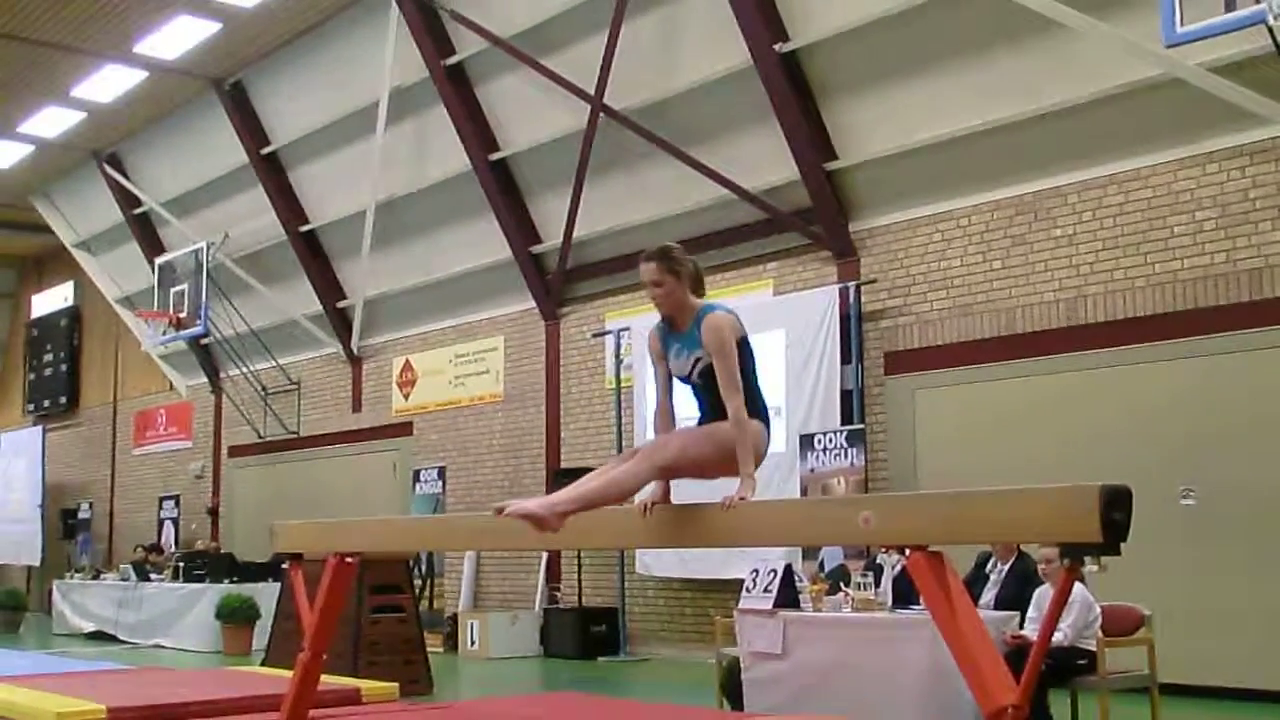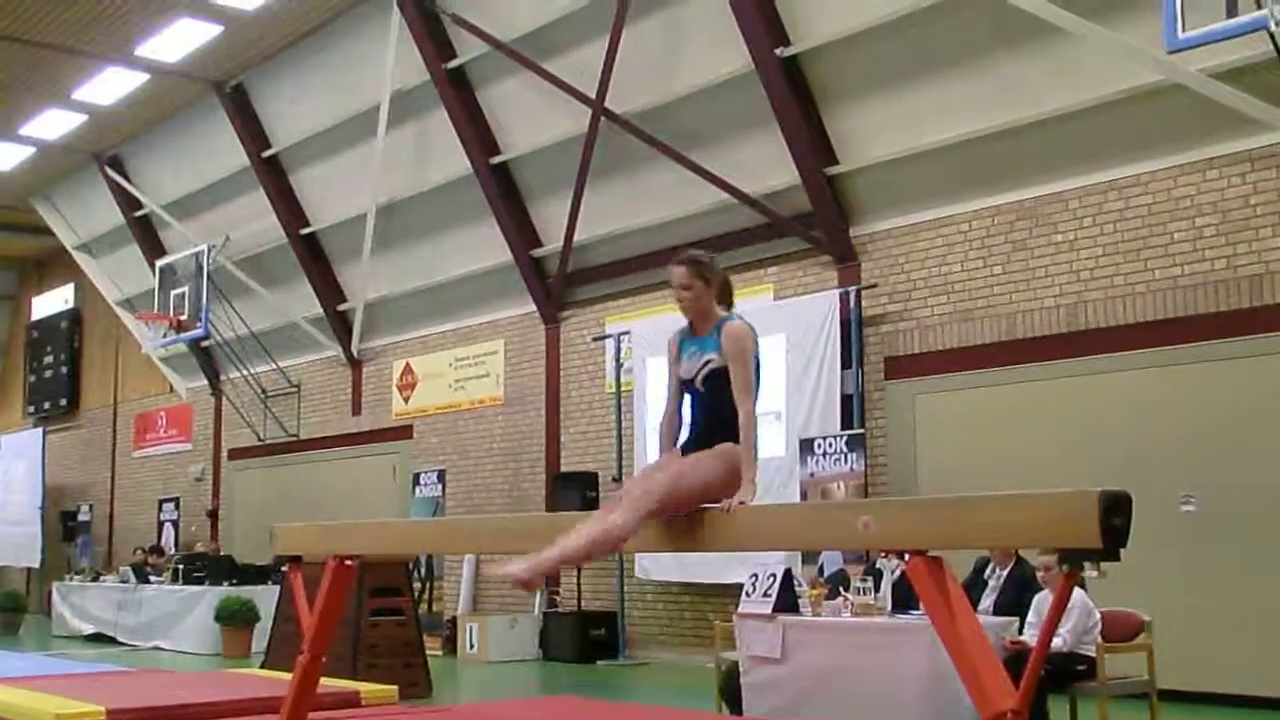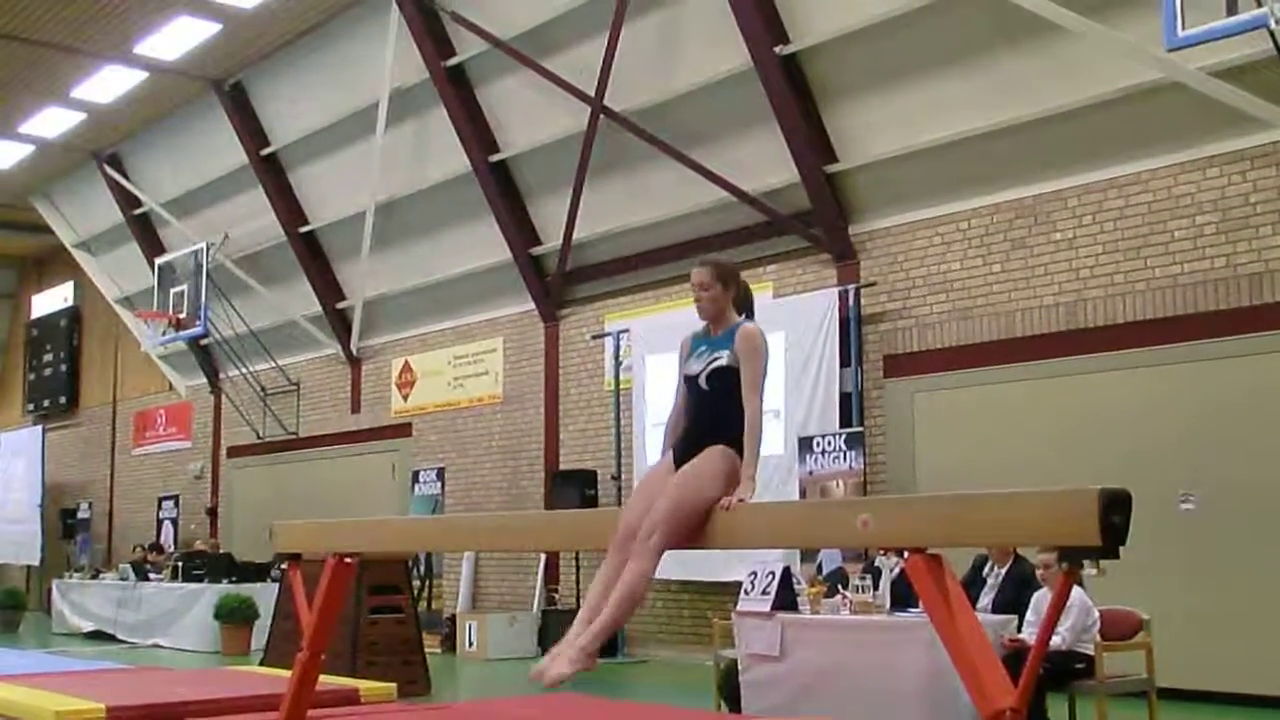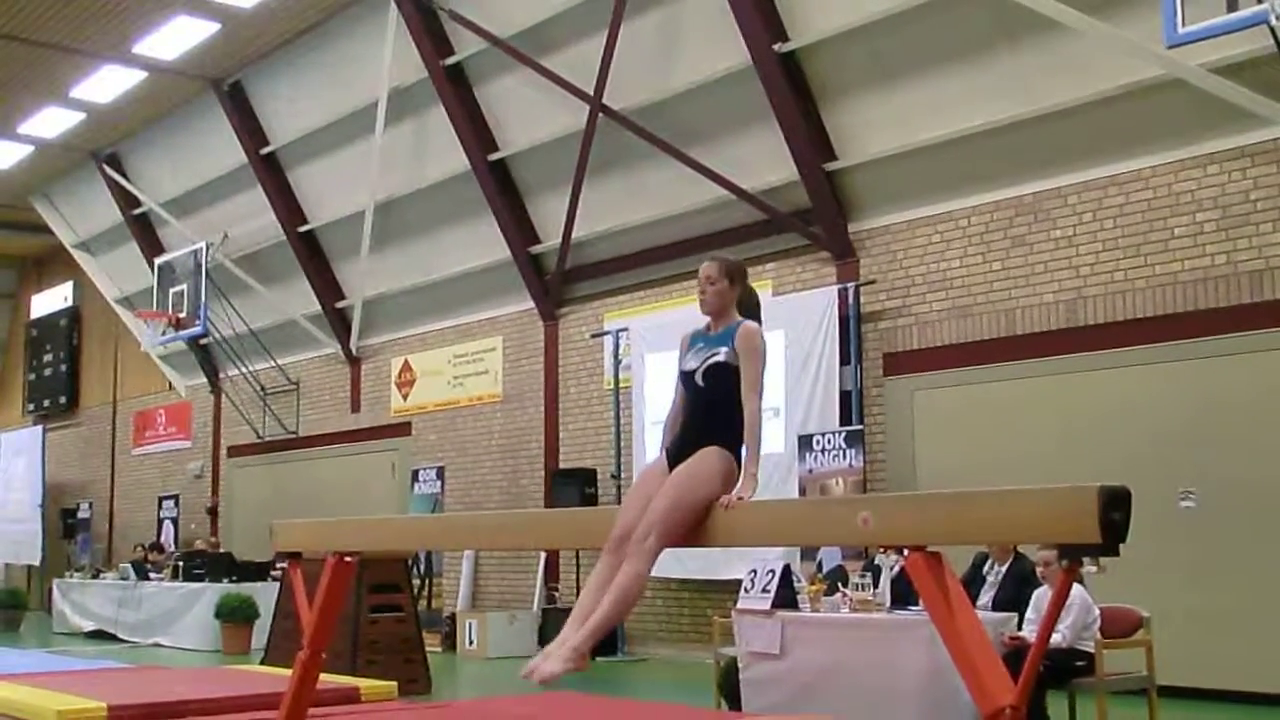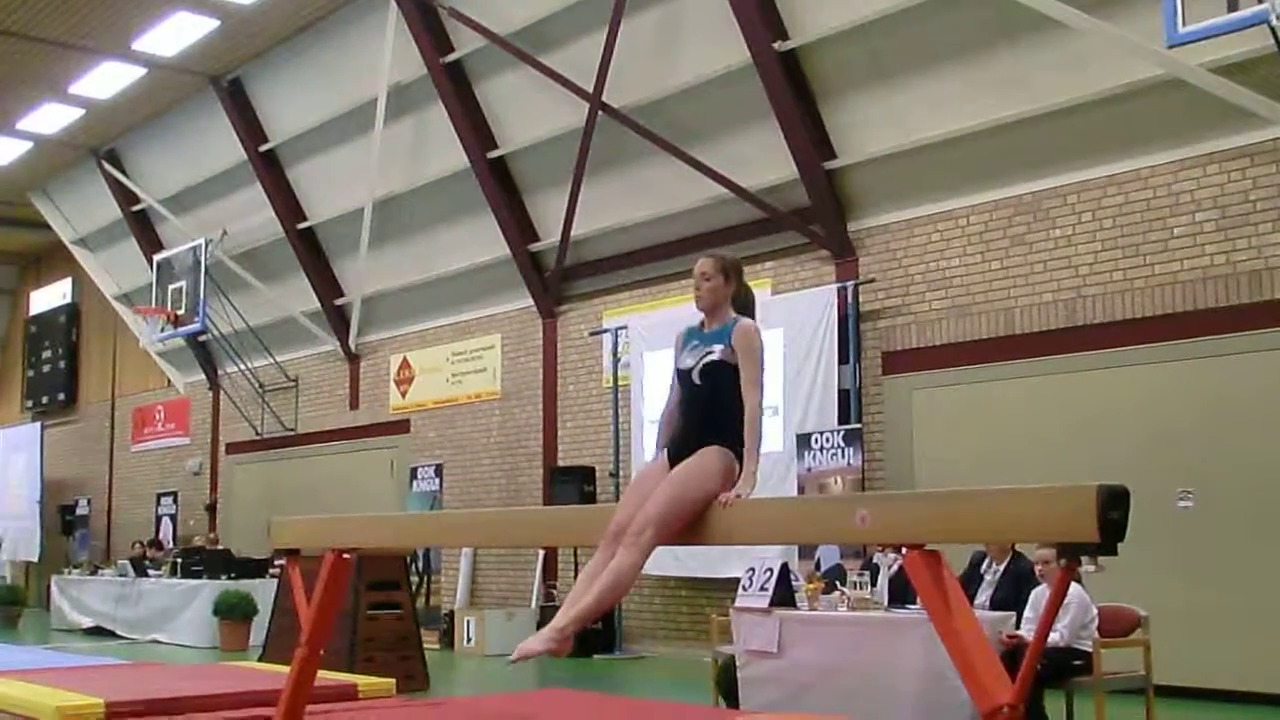
dt=0.2s
person 1, frame 1
left shoulder: (717, 323)
right shoulder: (658, 336)
left elbow: (734, 398)
right elbow: (663, 406)
left wrist: (745, 477)
right wrist: (661, 486)
left hip: (746, 431)
right hip: (709, 431)
left knee: (651, 459)
right knee: (629, 461)
left ankle: (553, 507)
person 1, frame 2
left shoulder: (734, 332)
right shoulder: (680, 343)
left elbow: (746, 406)
right elbow: (672, 411)
left wrist: (748, 481)
right wrist: (664, 470)
left hip: (727, 451)
right hip: (692, 452)
left knee: (642, 503)
right knee: (624, 503)
left ankle: (542, 566)
right ankle: (541, 565)
person 1, frame 3
left shoulder: (747, 335)
right shoulder: (690, 343)
left elbow: (752, 406)
left wrist: (747, 478)
right wrist: (665, 465)
left hip: (720, 454)
right hip: (682, 452)
left knee: (648, 541)
right knee: (622, 541)
left ankle: (587, 646)
right ankle: (573, 638)
person 1, frame 4
left shoulder: (746, 334)
right shoulder: (691, 340)
left elbow: (751, 403)
left wrist: (749, 477)
right wrist: (662, 465)
left hip: (717, 454)
right hip: (678, 452)
left knee: (643, 542)
right knee: (617, 541)
left ankle: (579, 645)
right ankle: (565, 638)
person 1, frame 5
left shoulder: (743, 331)
right shoulder: (686, 337)
left elbow: (751, 405)
left wrist: (748, 474)
right wrist: (657, 458)
left hip: (718, 453)
right hip: (678, 450)
left knee: (639, 535)
right knee: (614, 534)
left ankle: (563, 629)
right ankle: (557, 624)
